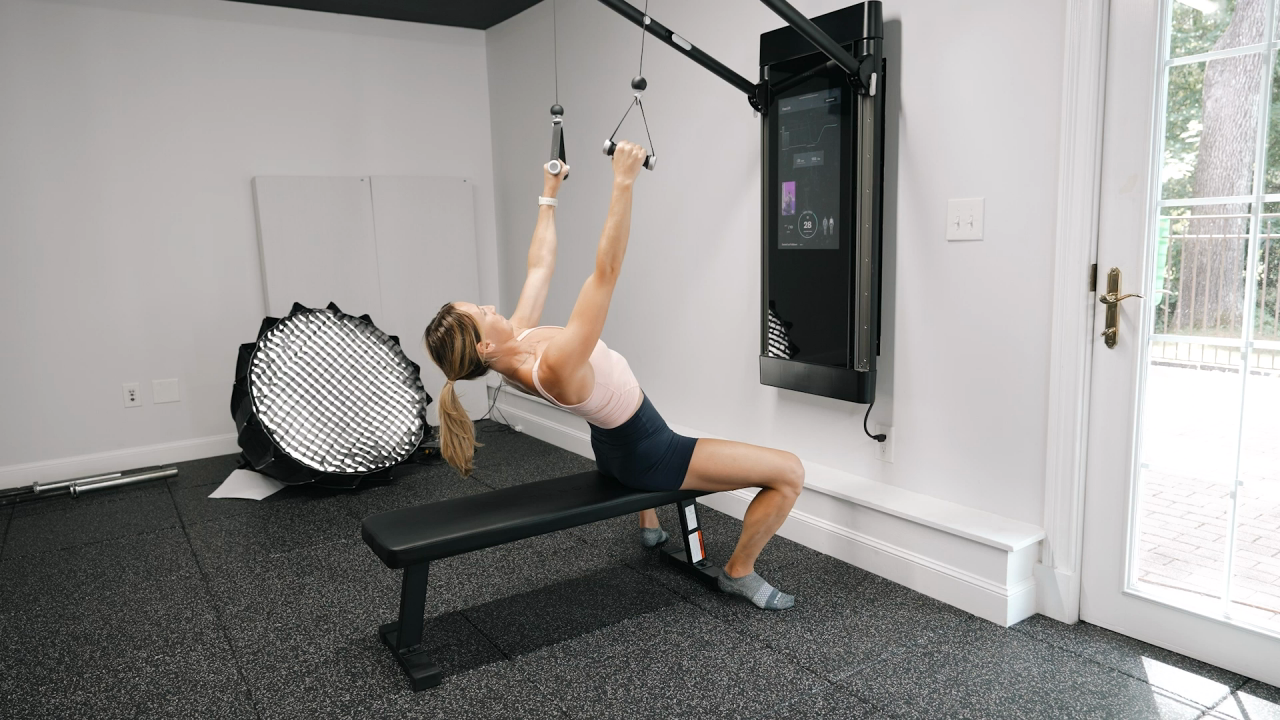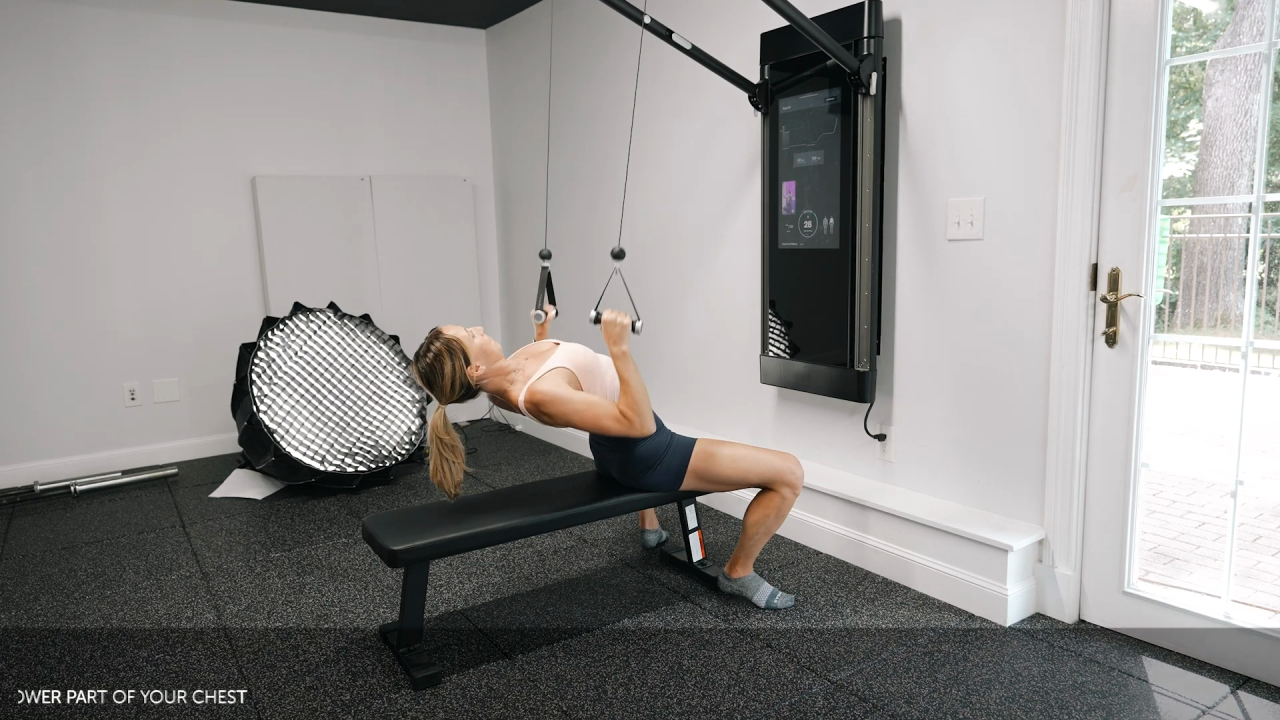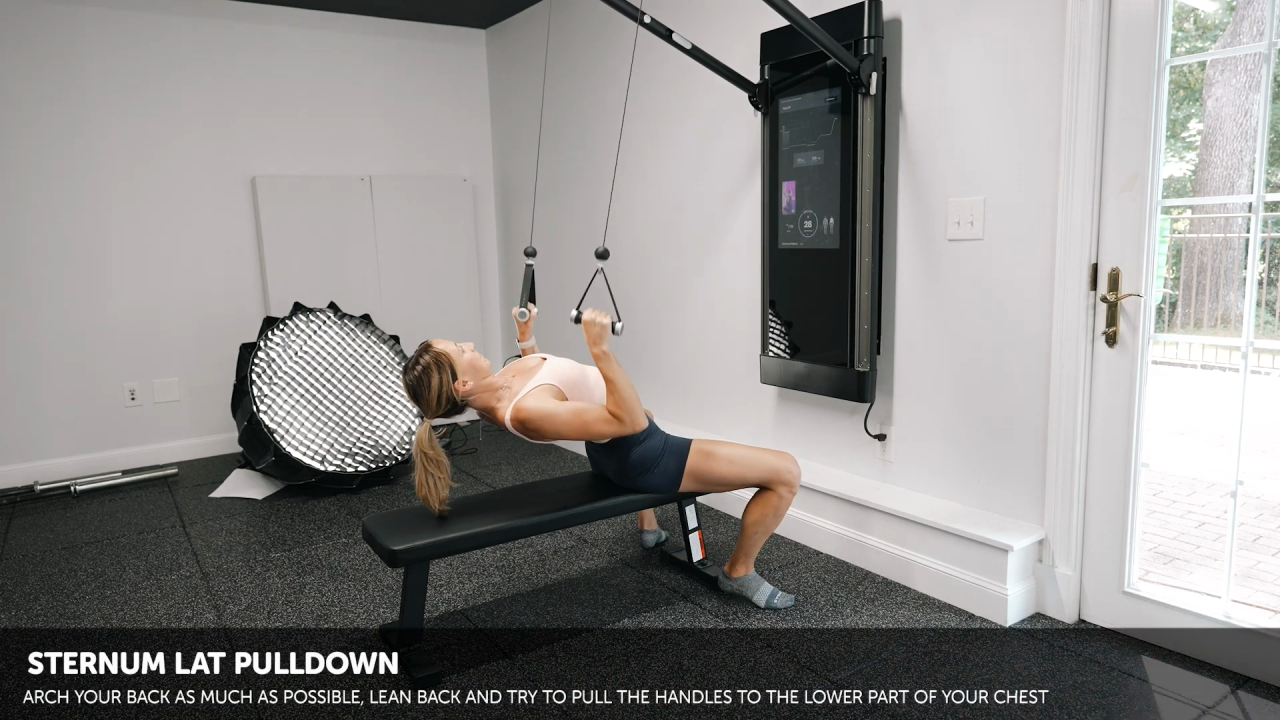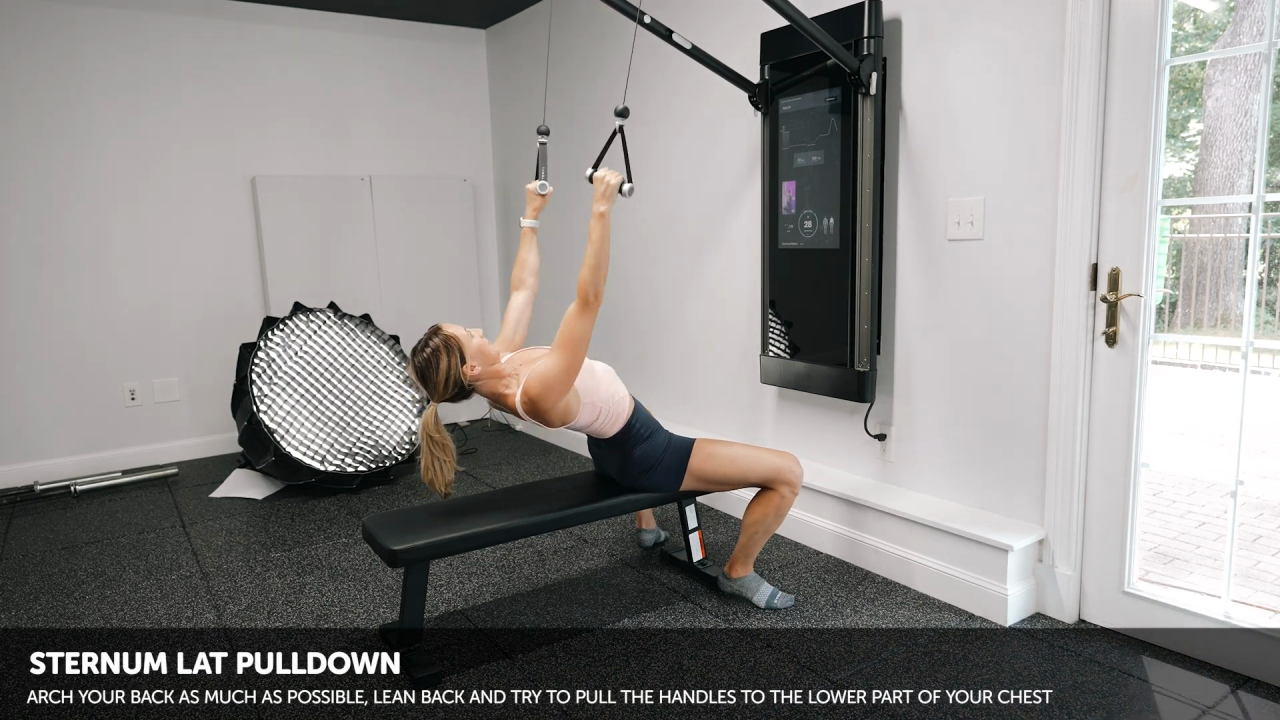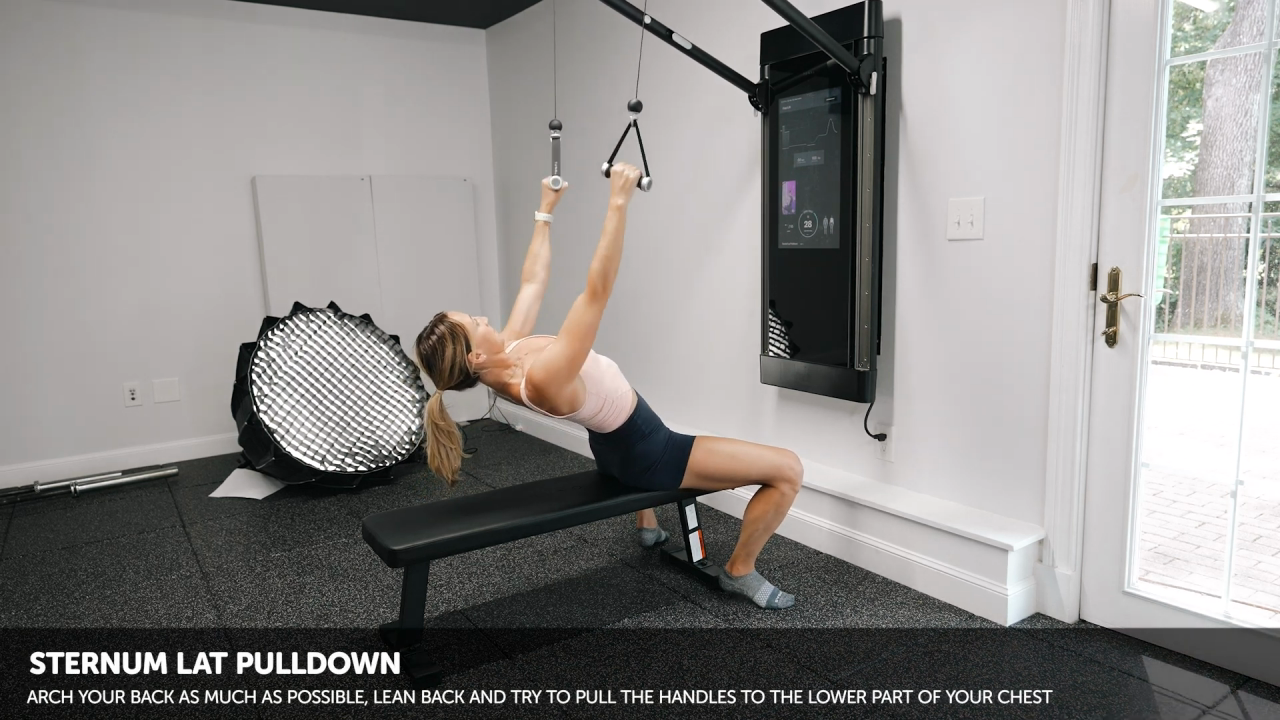
dt=1s
person 1, frame 1
left shoulder: (515, 344)
right shoulder: (552, 367)
left elbow: (540, 265)
right elbow: (606, 272)
left wrist: (549, 193)
right wrist: (623, 182)
left hip: (618, 445)
right hip: (645, 455)
right knee: (789, 472)
left ankle: (650, 525)
right ankle: (739, 573)
person 1, frame 2
left shoulder: (505, 378)
right shoulder: (540, 394)
right elbow: (642, 425)
left wrist: (542, 331)
right wrist: (619, 347)
left hip: (614, 448)
right hip: (646, 456)
right knee: (789, 473)
left ankle: (649, 526)
right ankle: (738, 574)
person 1, frame 3
left shoulder: (494, 391)
right shoulder: (526, 412)
right elbow: (632, 421)
left wrist: (525, 337)
right wrist: (599, 348)
left hip: (614, 450)
right hip: (640, 458)
left knee: (639, 418)
right knee: (785, 471)
left ankle: (648, 527)
right ankle: (738, 573)
person 1, frame 4
left shoulder: (501, 365)
right shoulder: (536, 394)
left elbow: (523, 288)
right elbow: (588, 300)
left wrist: (531, 216)
right wrist: (601, 209)
left hip: (616, 446)
right hip: (645, 457)
right knee: (787, 471)
left ankle: (647, 526)
right ankle: (738, 574)
person 1, frame 5
left shoulder: (505, 356)
right shoulder: (540, 378)
left elbow: (532, 282)
right elbow: (598, 290)
left wrist: (546, 210)
right wrist: (618, 202)
left hip: (617, 444)
right hip: (645, 453)
right knee: (788, 469)
left ankle: (648, 524)
right ankle: (739, 572)
